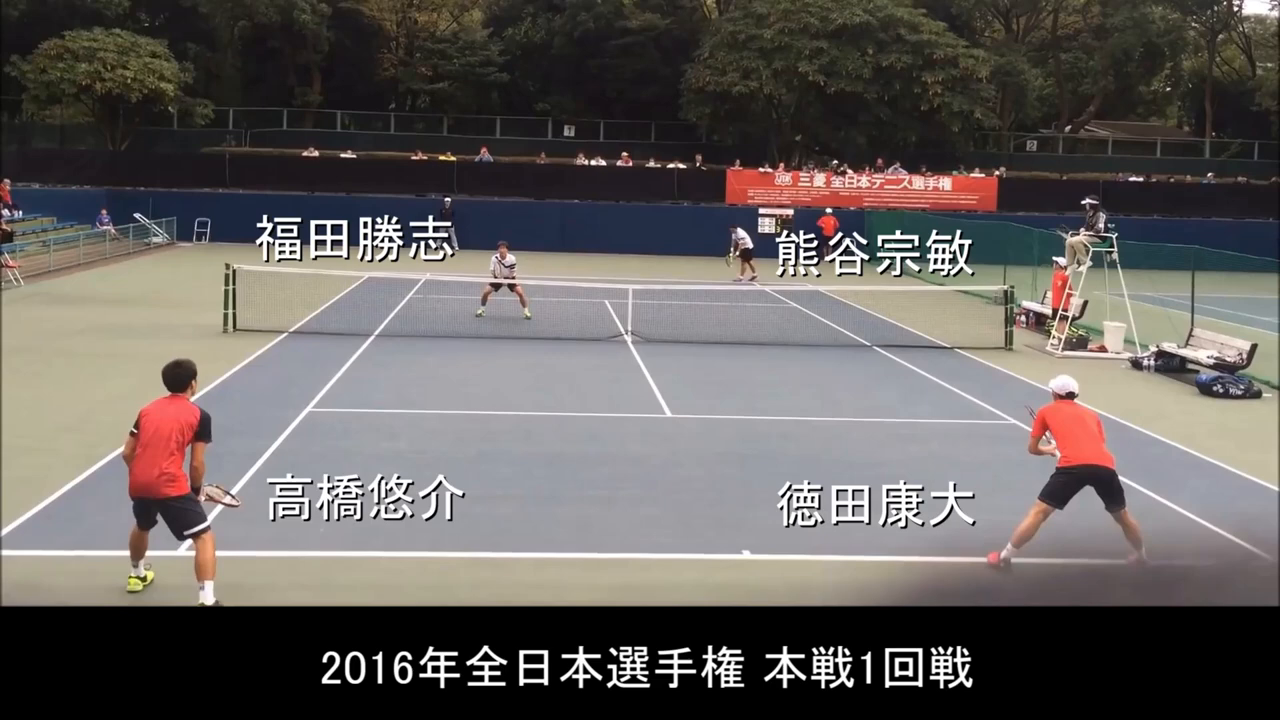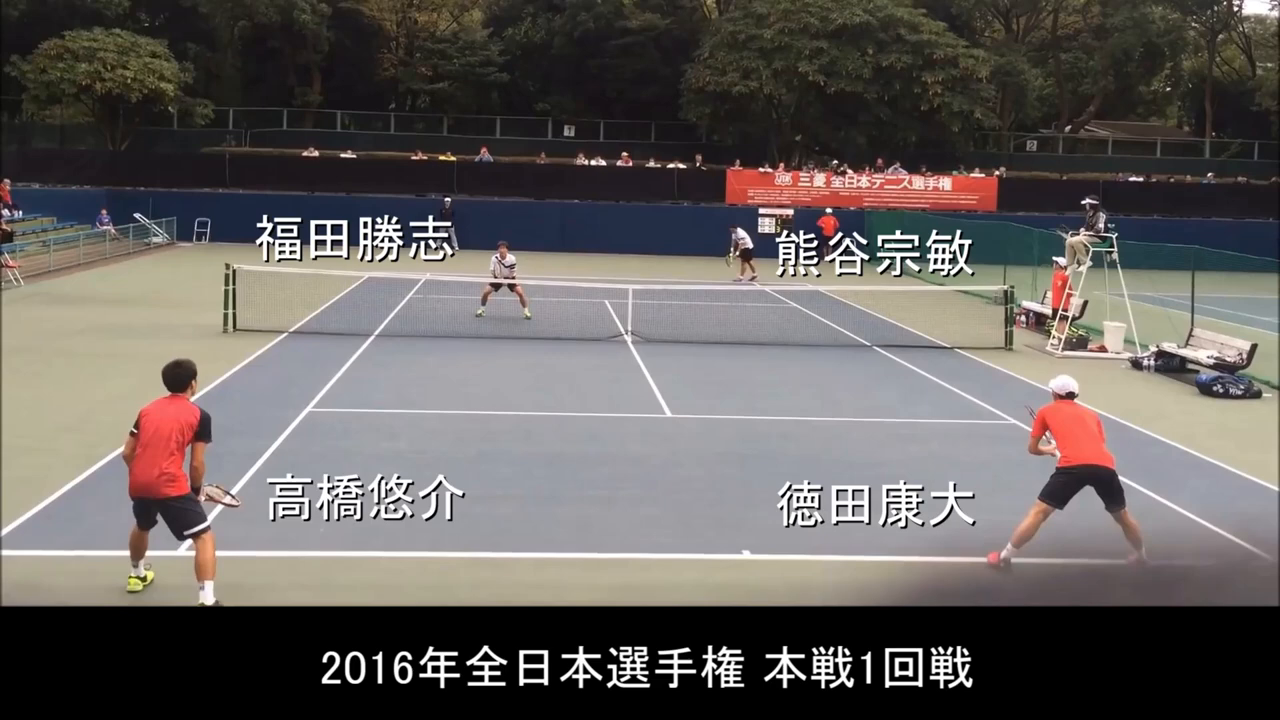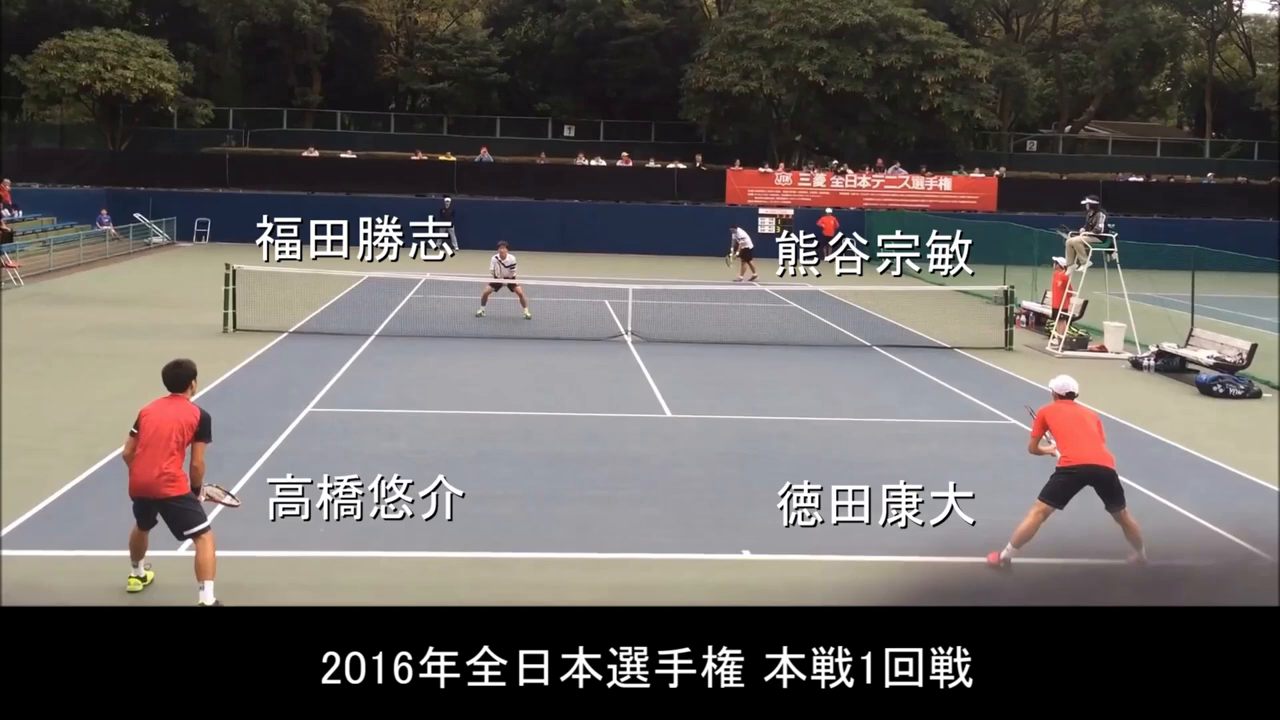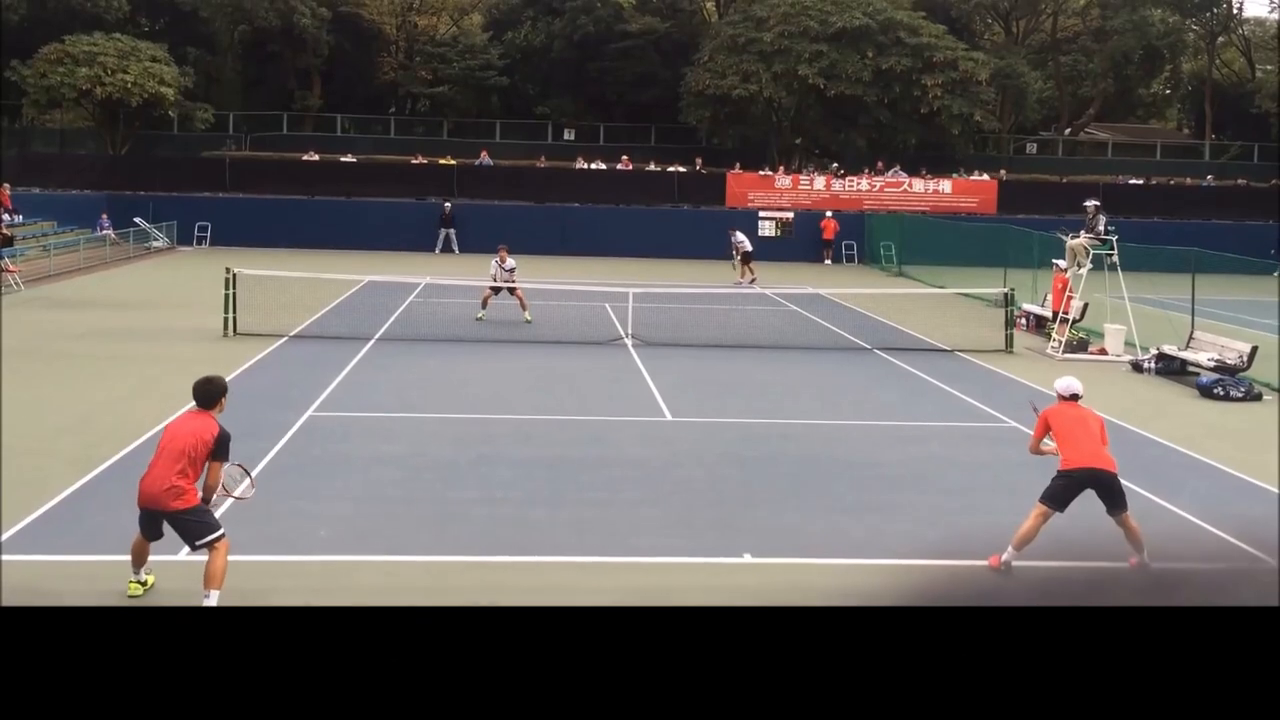
dt=0.7s
person 1, frame 1
left shoulder: (147, 409)
right shoulder: (199, 416)
left elbow: (127, 453)
right elbow: (197, 464)
right wrist: (195, 490)
left hip: (138, 483)
right hip: (170, 486)
left knee: (142, 526)
right knee: (204, 538)
left ankle: (137, 575)
right ankle: (207, 599)
person 1, frame 2
left shoulder: (147, 409)
right shoulder: (199, 416)
left elbow: (127, 453)
right elbow: (197, 463)
right wrist: (196, 490)
left hip: (138, 483)
right hip: (170, 486)
left knee: (142, 527)
right knee: (204, 538)
left ankle: (137, 575)
right ankle: (207, 599)
person 1, frame 3
left shoulder: (147, 410)
right shoulder: (199, 416)
left elbow: (127, 453)
right elbow: (197, 464)
right wrist: (196, 490)
left hip: (138, 483)
right hip: (170, 486)
left knee: (142, 526)
right knee: (204, 538)
left ankle: (137, 575)
right ankle: (206, 599)
person 1, frame 4
left shoulder: (176, 421)
right shoulder: (219, 434)
right elbow: (211, 483)
right wrist: (205, 502)
left hip: (147, 491)
right hip: (177, 498)
left knee: (145, 535)
right knee: (219, 546)
left ankle: (137, 580)
right ankle: (209, 603)
person 2, frame 1
left shoulder: (1046, 411)
right shoulder: (1091, 414)
left elbow: (1032, 448)
left wrist: (1050, 449)
left hip: (1072, 466)
right hip: (1105, 466)
left knee: (1038, 512)
right knee: (1122, 515)
left ankle: (1004, 557)
right ankle: (1141, 555)
person 2, frame 2
left shoulder: (1046, 411)
right shoulder: (1091, 414)
left elbow: (1032, 448)
left wrist: (1050, 449)
left hip: (1072, 466)
right hip: (1105, 466)
left knee: (1038, 512)
right knee: (1122, 515)
left ankle: (1004, 557)
right ankle: (1141, 555)
person 2, frame 3
left shoulder: (1046, 411)
right shoulder: (1091, 414)
left elbow: (1032, 448)
left wrist: (1050, 449)
left hip: (1072, 466)
right hip: (1105, 466)
left knee: (1038, 512)
right knee: (1122, 515)
left ankle: (1004, 556)
right ankle: (1141, 555)
person 2, frame 4
left shoulder: (1050, 412)
right shoulder: (1095, 417)
left elbow: (1034, 448)
left wrist: (1053, 449)
left hip: (1073, 469)
right hip: (1106, 469)
left knee: (1039, 515)
right knee: (1124, 519)
left ankle: (1005, 560)
right ankle: (1142, 559)
